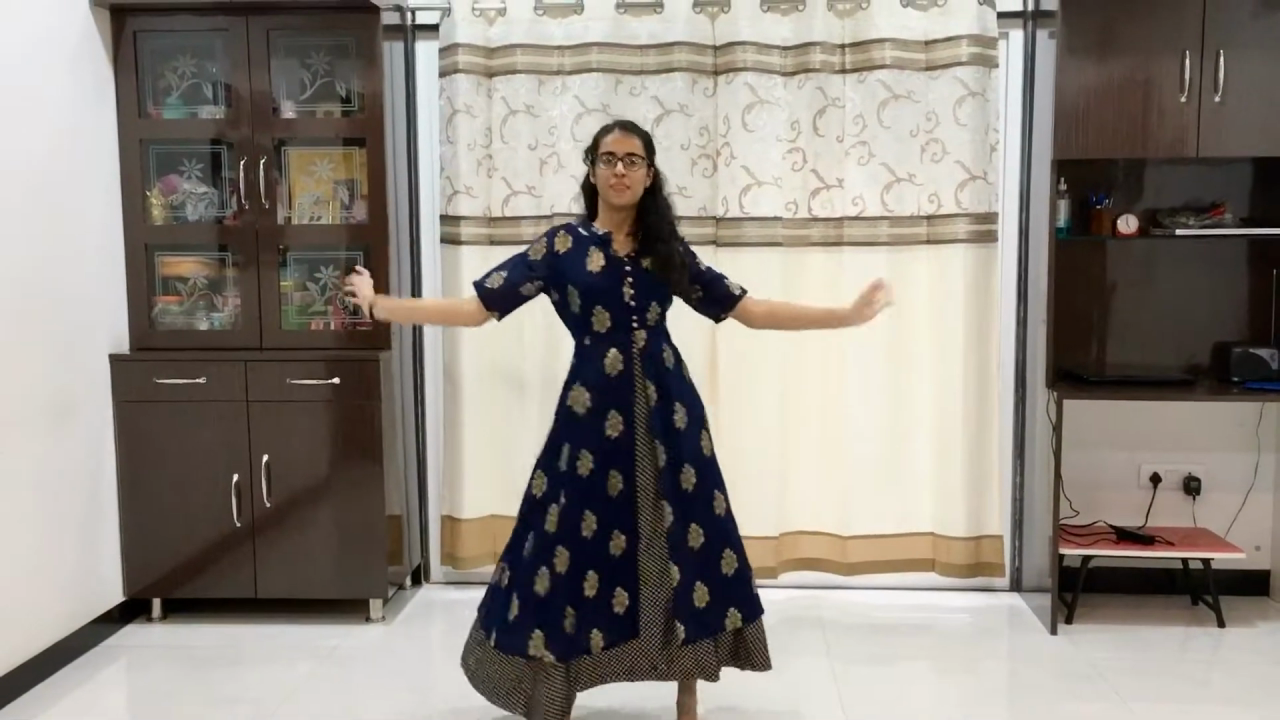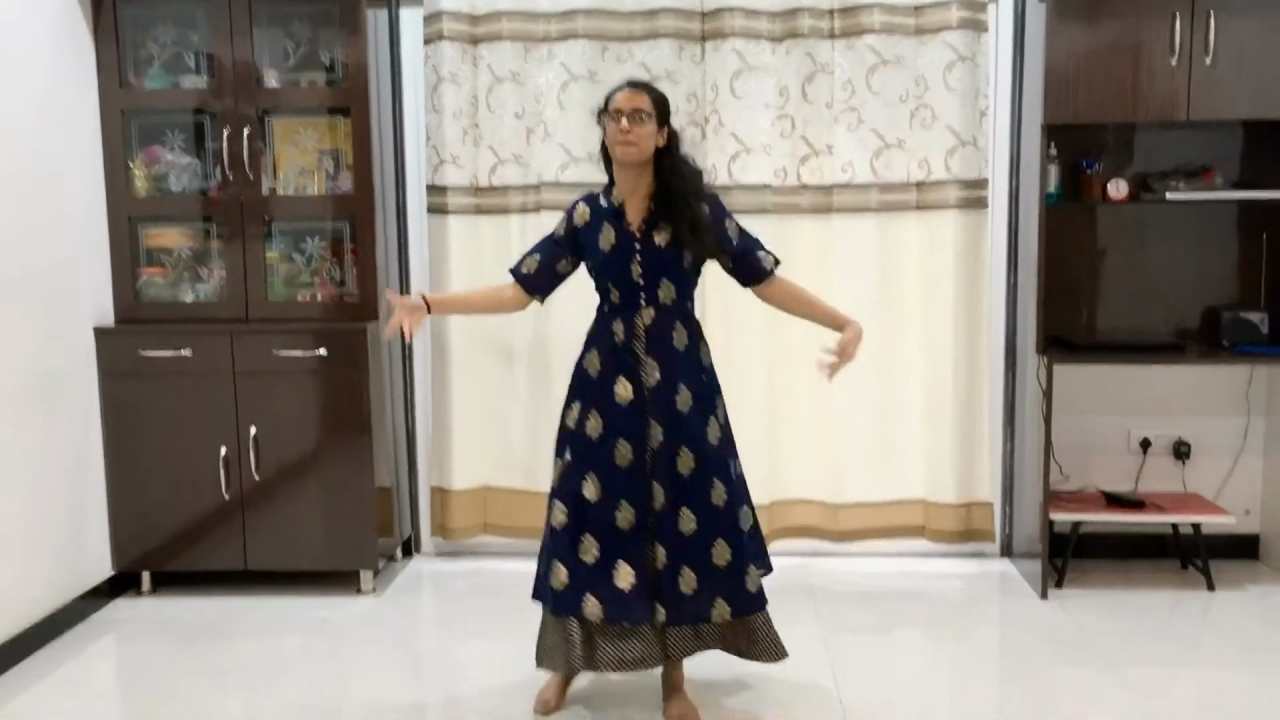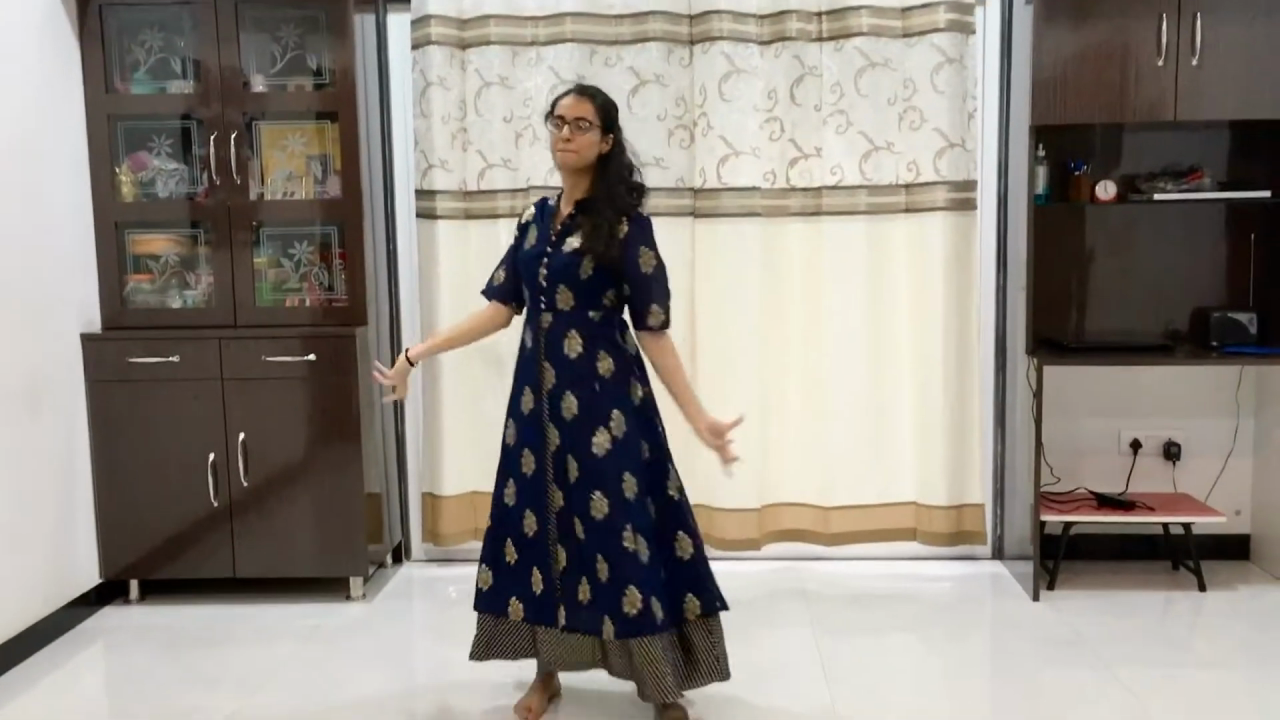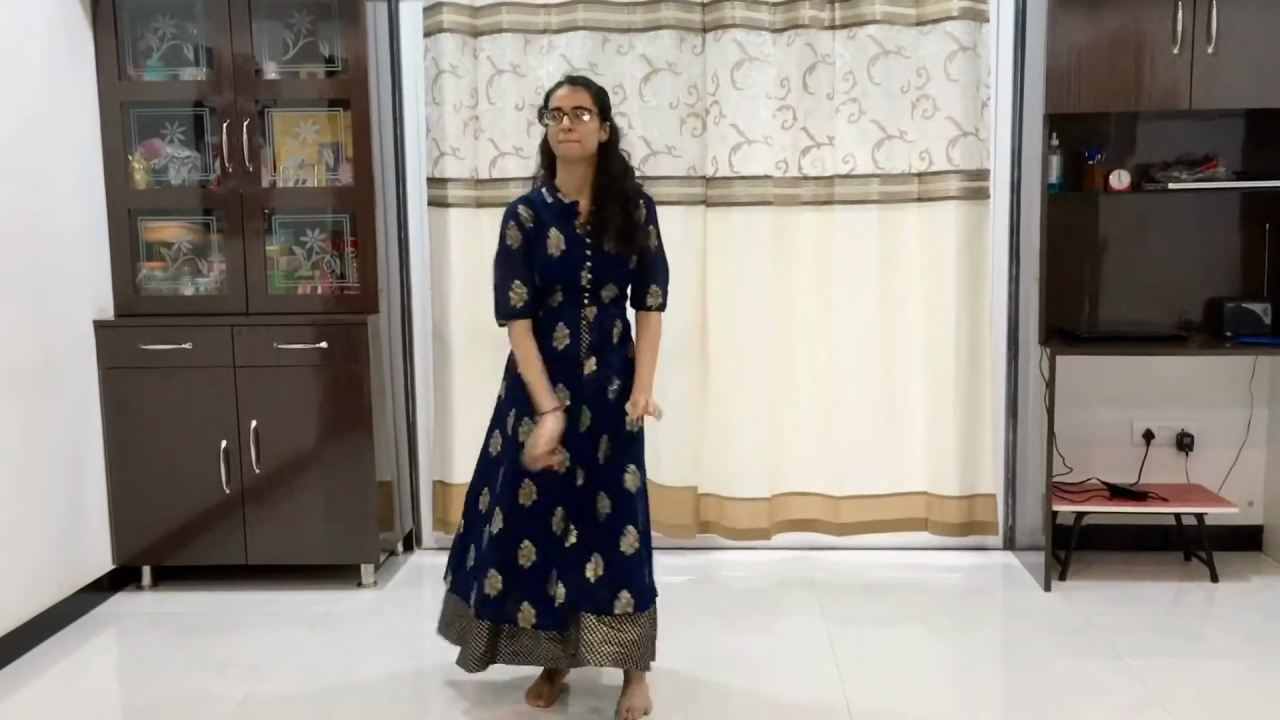
dt=0.5s
person 1, frame 1
left shoulder: (669, 249)
right shoulder: (561, 245)
left elbow: (748, 309)
right elbow: (476, 307)
left wrist: (846, 314)
right wrist: (383, 306)
left hip: (669, 408)
right hip: (593, 409)
left knee: (689, 545)
right knee: (578, 543)
person 1, frame 2
left shoulder: (697, 208)
right shoulder: (585, 215)
left elbow: (764, 276)
right elbow: (520, 289)
left wrist: (841, 325)
right wrist: (431, 304)
left hip: (681, 381)
right hip: (605, 381)
left knee: (690, 517)
right knee: (589, 515)
right ankle: (563, 663)
person 1, frame 3
left shoulder: (625, 223)
right shoulder: (536, 218)
left elbow: (652, 328)
right elbow: (501, 305)
left wrist: (697, 416)
right wrist: (416, 354)
left hip: (604, 394)
right hip: (538, 392)
left knee: (620, 530)
right knee: (533, 527)
person 1, frame 4
left shoulder: (634, 206)
right shoulder: (525, 214)
left elbow: (651, 304)
right elbow: (516, 321)
left wrist: (643, 389)
right wrist: (546, 408)
left hip: (612, 383)
right hip: (542, 382)
left knee: (615, 520)
right knee: (533, 520)
right ankle: (552, 659)
